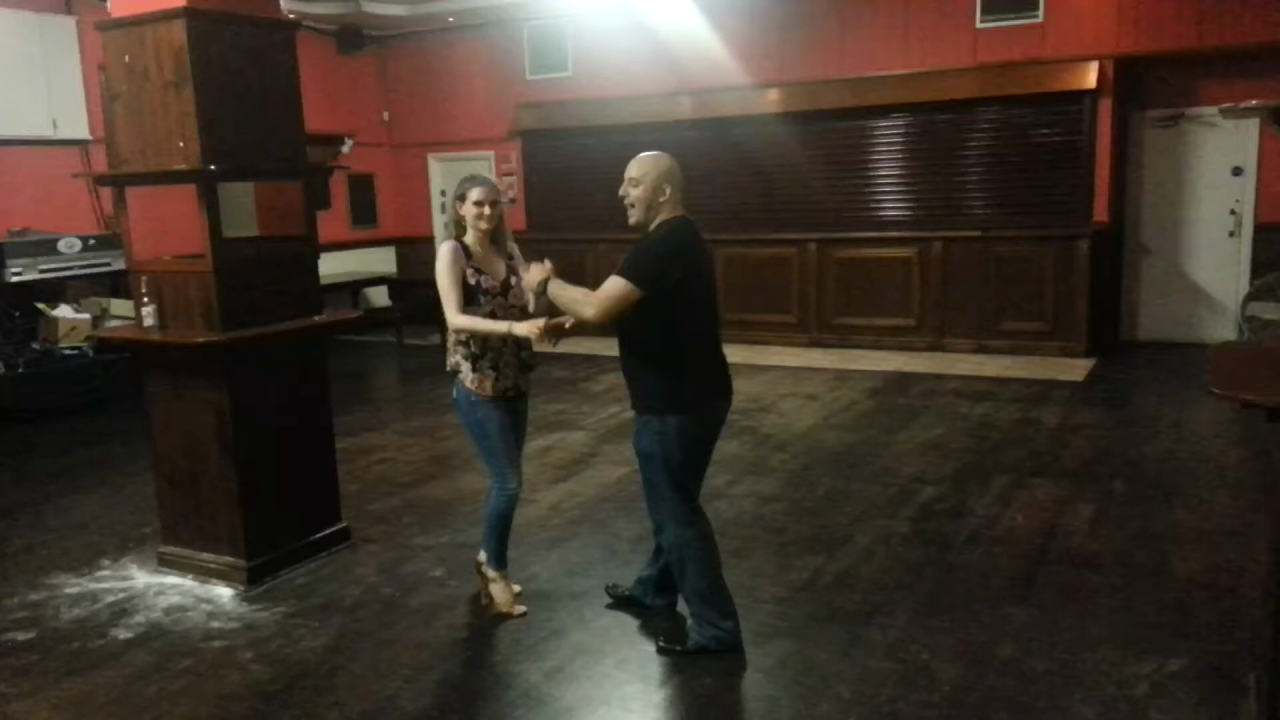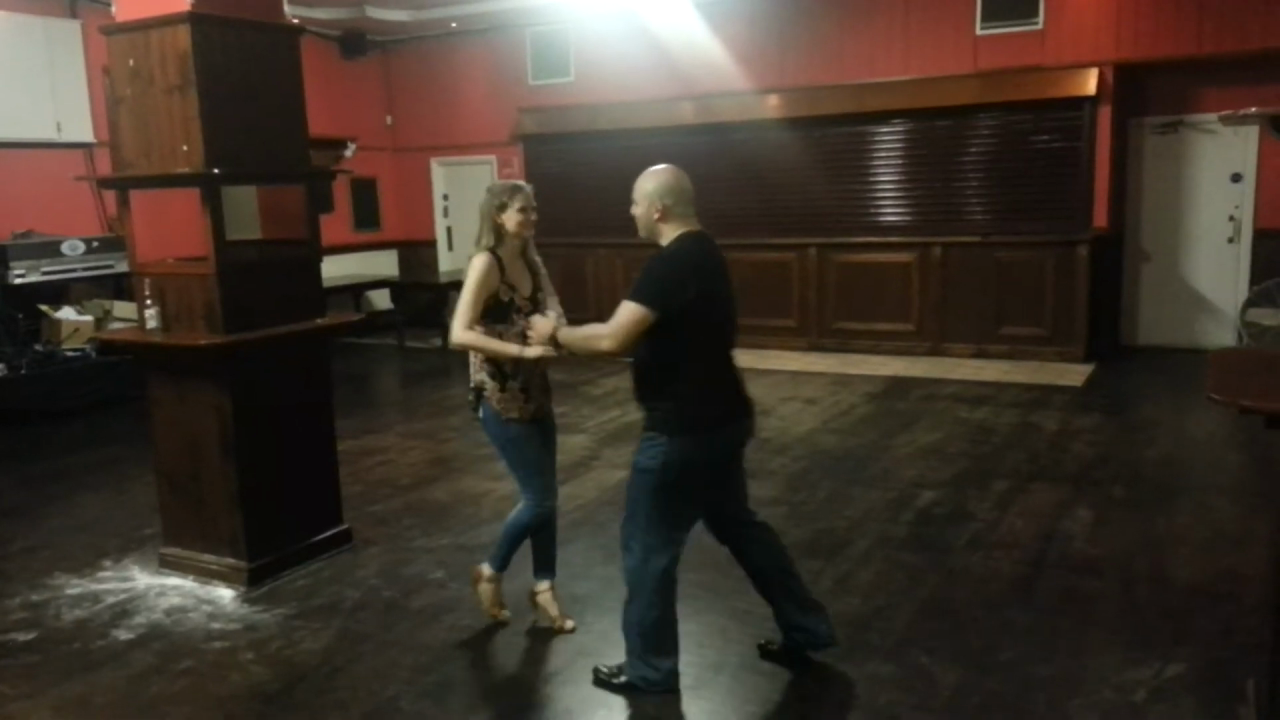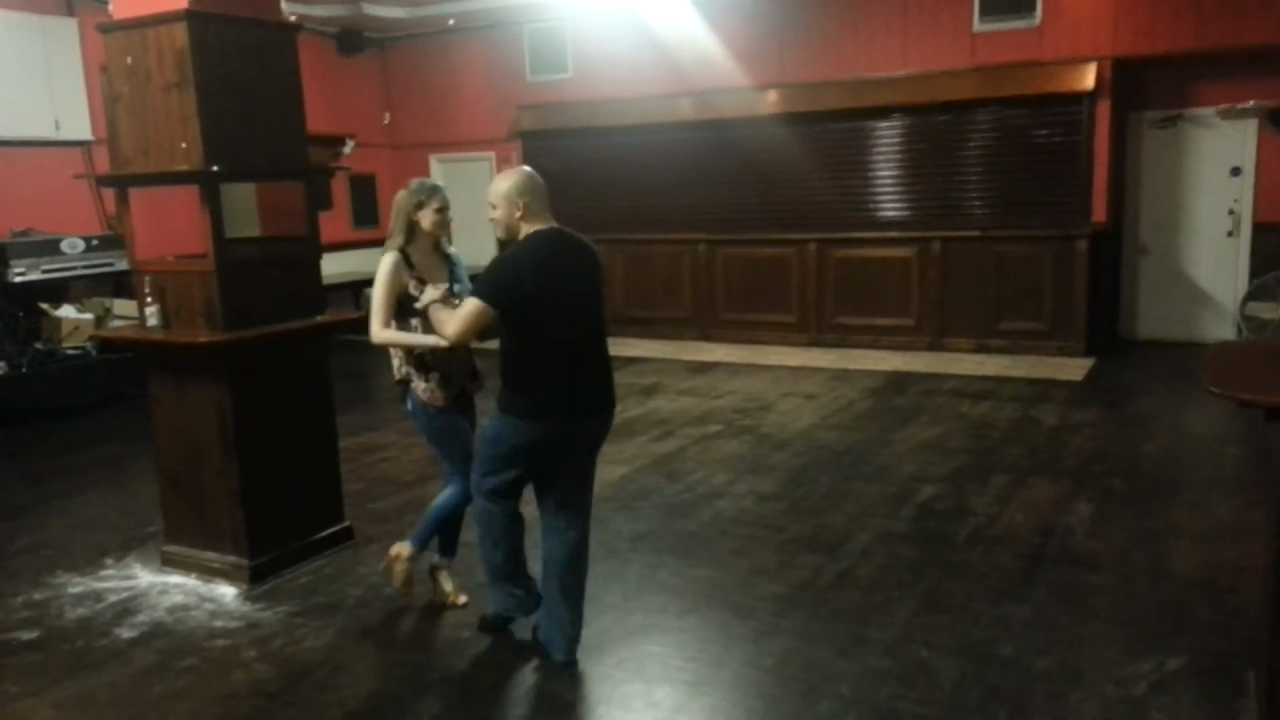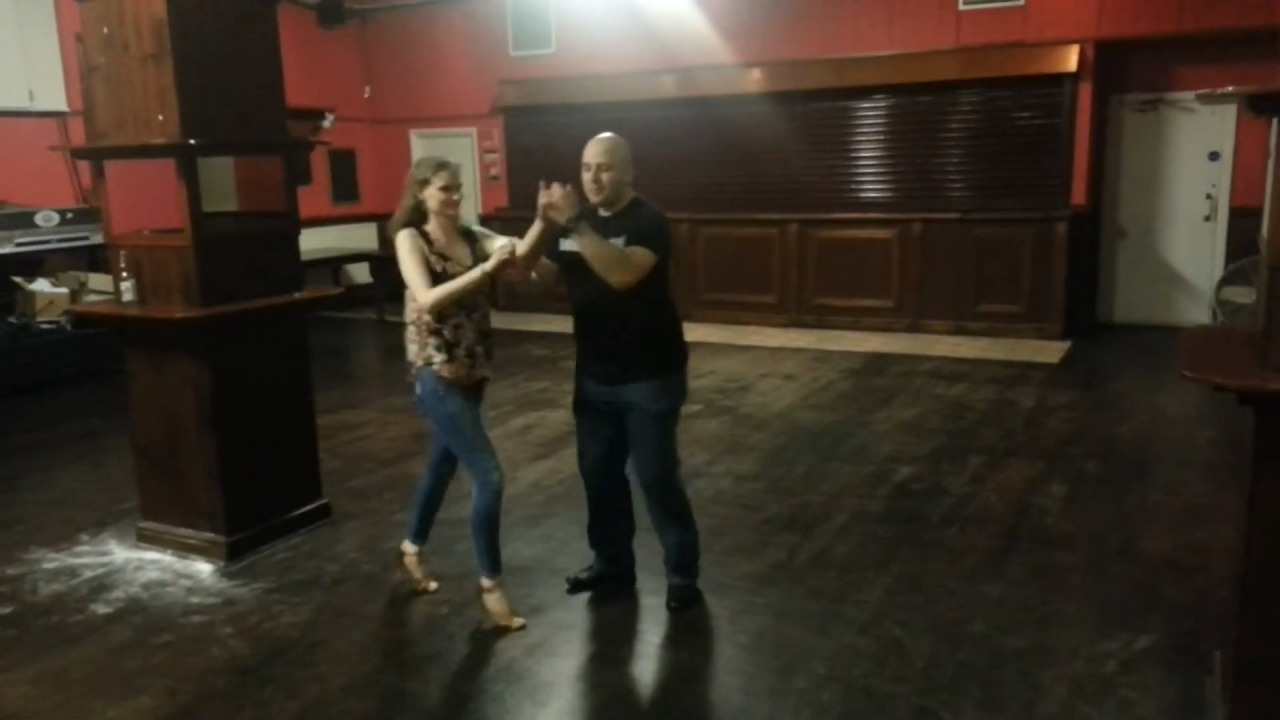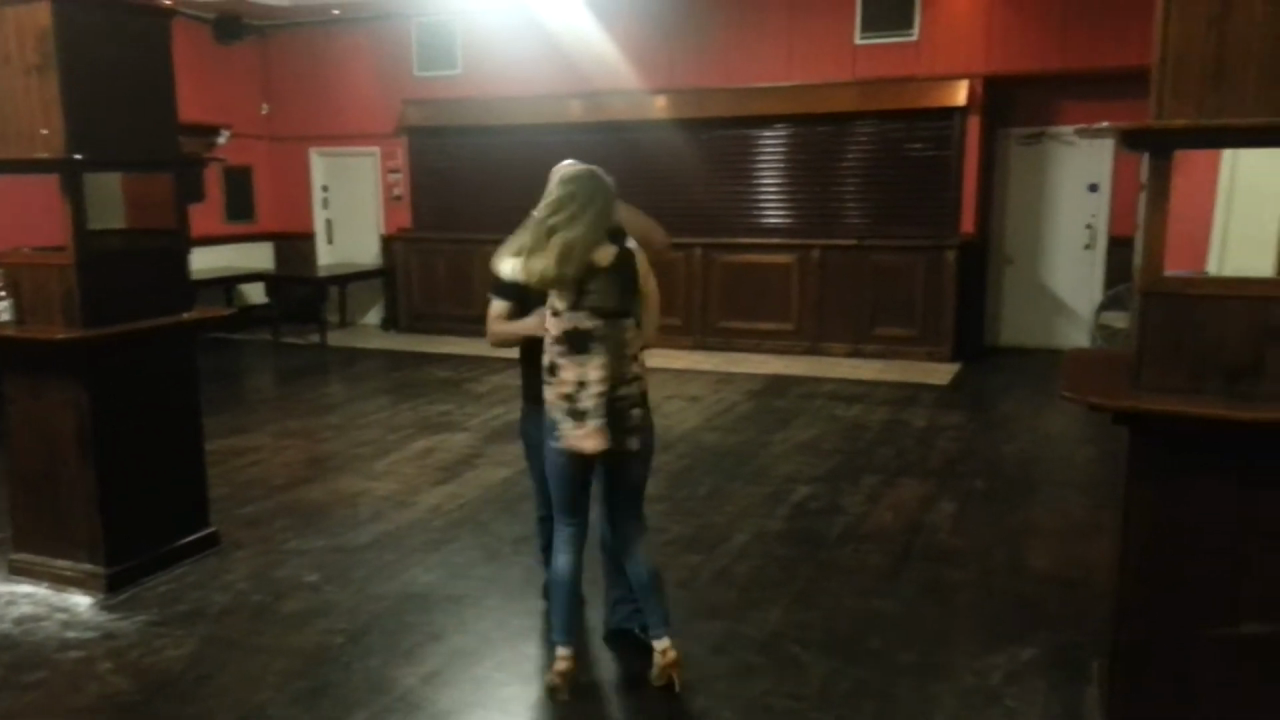
dt=1s
person 1, frame 1
left shoulder: (662, 247)
right shoulder: (677, 241)
left elbow: (597, 308)
right elbow: (627, 310)
left wrist: (546, 282)
right wrist: (571, 321)
left hip: (675, 403)
right hip: (690, 395)
left knee: (677, 510)
right knee: (672, 500)
left ankle: (715, 627)
right ankle: (655, 587)
person 1, frame 2
left shoulder: (670, 265)
right shoulder: (702, 256)
left elbow: (613, 339)
left wrist: (555, 334)
right wrist: (572, 336)
left hip: (683, 430)
right hip: (723, 419)
left knee: (648, 544)
right knee: (739, 525)
left ankle: (650, 666)
right ankle: (805, 628)
person 1, frame 3
left shoulder: (515, 264)
right shoulder: (583, 253)
left elbow: (458, 330)
left wrist: (435, 305)
left hip: (532, 413)
right hip: (591, 410)
left knee: (493, 494)
right knee: (568, 519)
left ankle: (515, 598)
right ankle: (559, 638)
person 1, frame 4
left shoulder: (648, 222)
right shoulder: (570, 225)
left elbow: (622, 275)
right elbow: (538, 273)
left wrist: (576, 225)
left hip: (651, 376)
right hip: (595, 376)
left knee: (656, 476)
right knee: (598, 472)
left ankle: (682, 574)
right ankle: (611, 565)
person 1, frame 5
left shoulder: (612, 243)
left elbow: (658, 245)
right elbow: (494, 330)
left wrist: (610, 202)
right wrist: (536, 324)
right hip: (546, 405)
right knee: (552, 503)
left ankle: (624, 616)
person 2, frame 1
left shoulder: (509, 251)
right shoulder: (451, 252)
left elbow: (528, 306)
right elbow: (455, 318)
right wrist: (514, 327)
left hip: (513, 380)
right hip: (476, 384)
left knee: (508, 480)
right knee: (507, 483)
left ankle: (489, 557)
right ankle: (496, 573)
person 2, frame 2
left shoulder: (532, 262)
right shoulder: (486, 264)
left elbow: (554, 316)
right elbow: (460, 333)
right wrist: (521, 351)
left hip: (536, 395)
right hip: (500, 400)
left knee: (546, 498)
right knee: (537, 500)
left ankle: (543, 588)
right ankle: (489, 573)
person 2, frame 3
left shoulder: (451, 260)
right shoulder: (395, 263)
right elbow: (379, 333)
right wrist: (431, 340)
left hip: (460, 384)
right hip: (424, 389)
left knee: (460, 479)
right knee: (465, 482)
left ankle: (442, 565)
right ankle: (408, 550)
person 2, frame 4
left shoulder: (473, 236)
right shoulder: (410, 239)
left elbow: (518, 252)
right elbow: (427, 300)
left wrist: (543, 222)
right wrist: (485, 269)
left hip: (472, 372)
right hip: (437, 376)
left knee: (442, 467)
right knee: (489, 478)
left ankle: (411, 548)
right ankle: (490, 585)
person 2, frame 5
left shoulder: (550, 265)
right shoulder: (634, 261)
left elbow: (501, 265)
left hip: (571, 422)
right hip: (629, 419)
left knee: (568, 536)
right knee: (629, 535)
left ankle: (563, 655)
right ankle: (663, 644)
